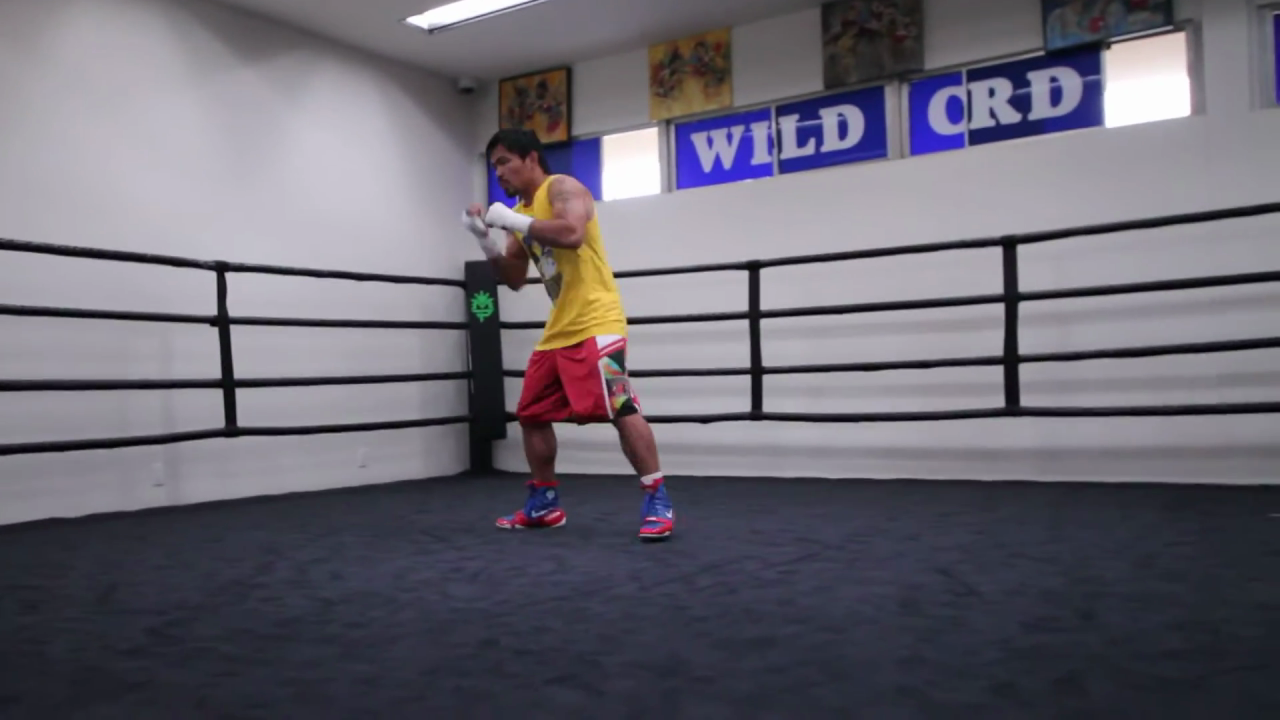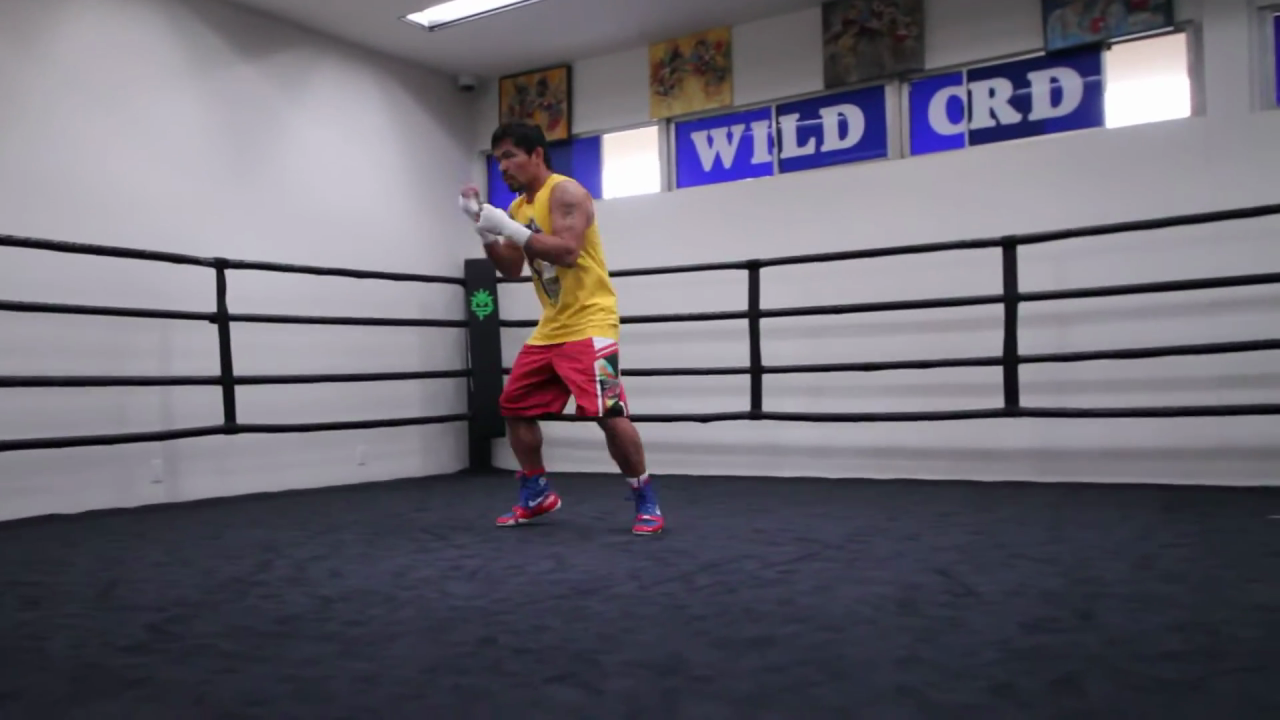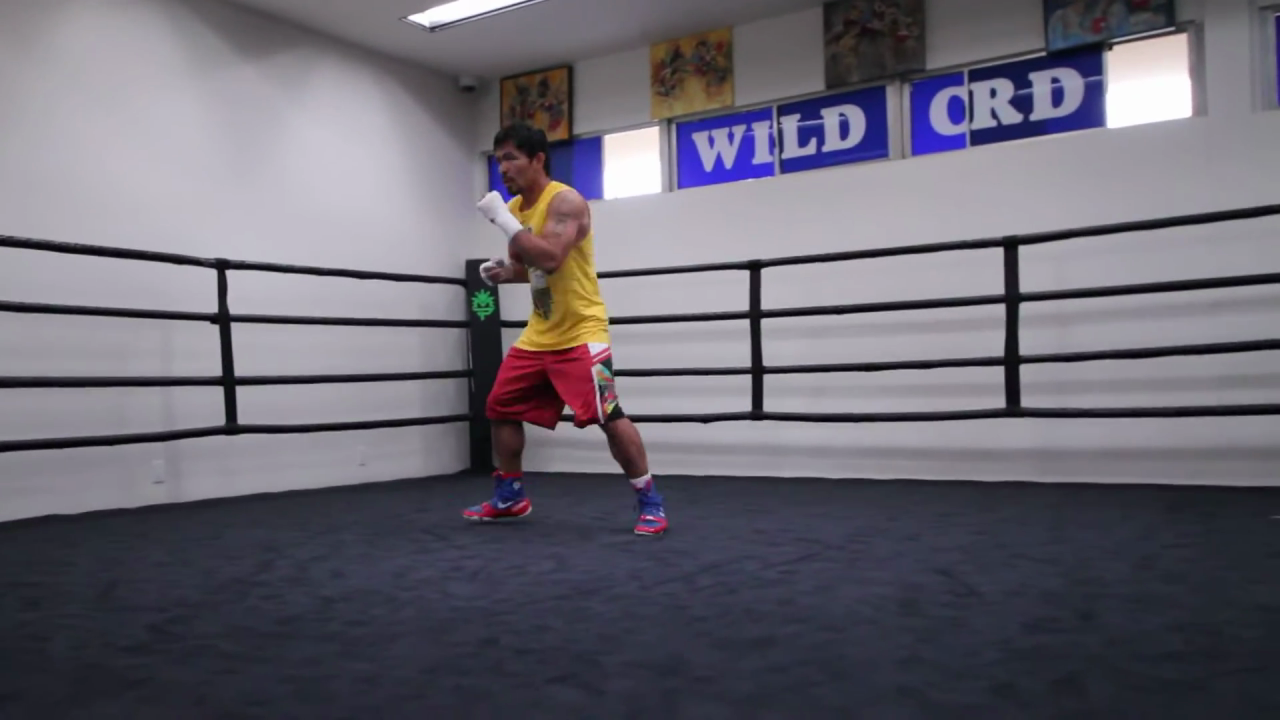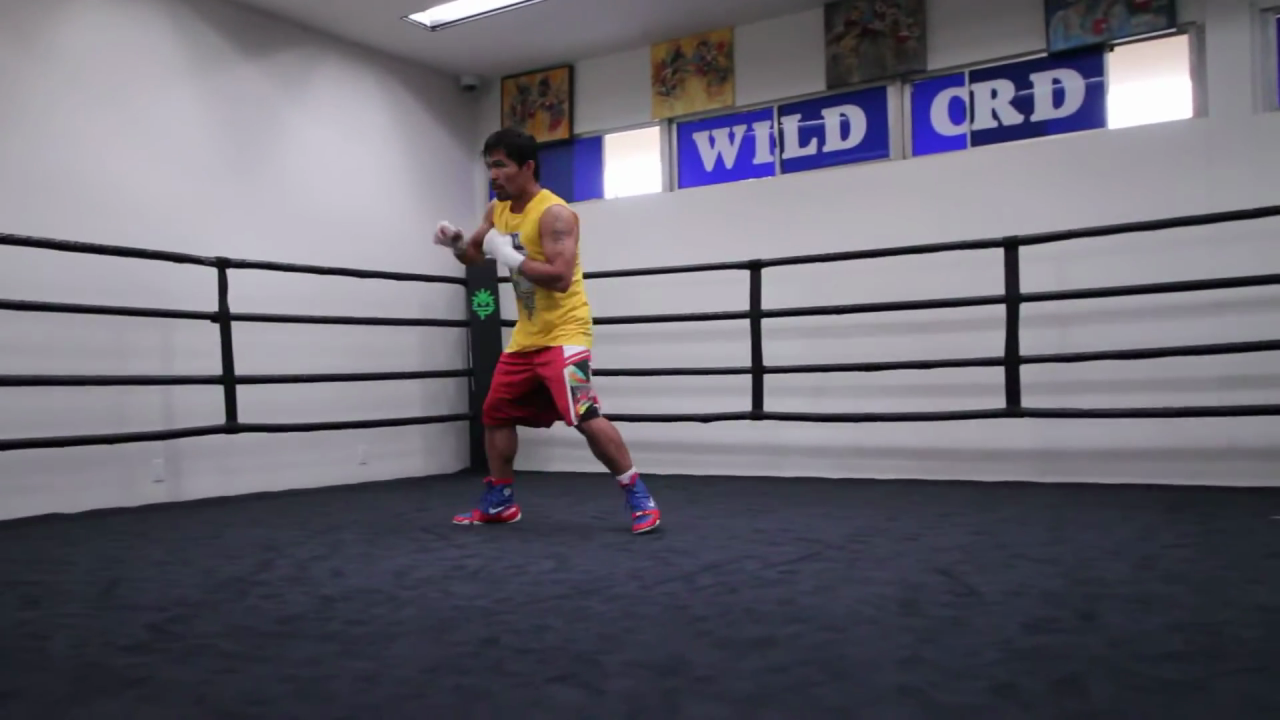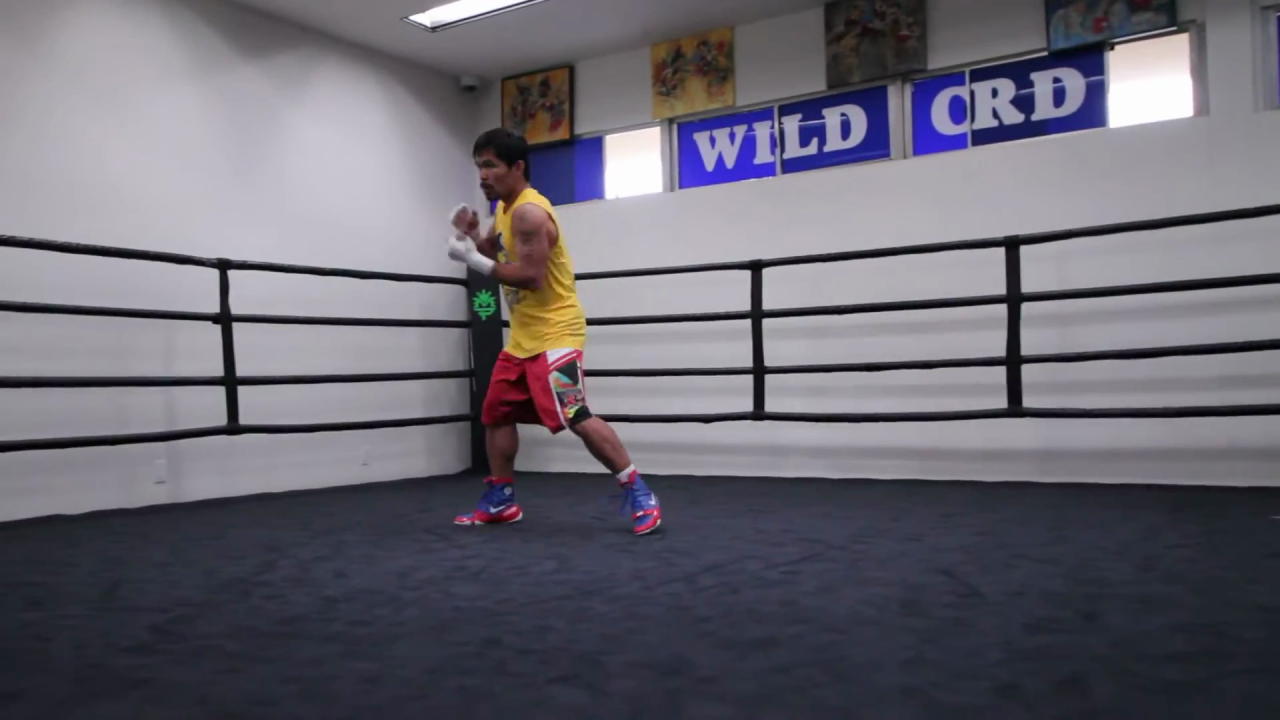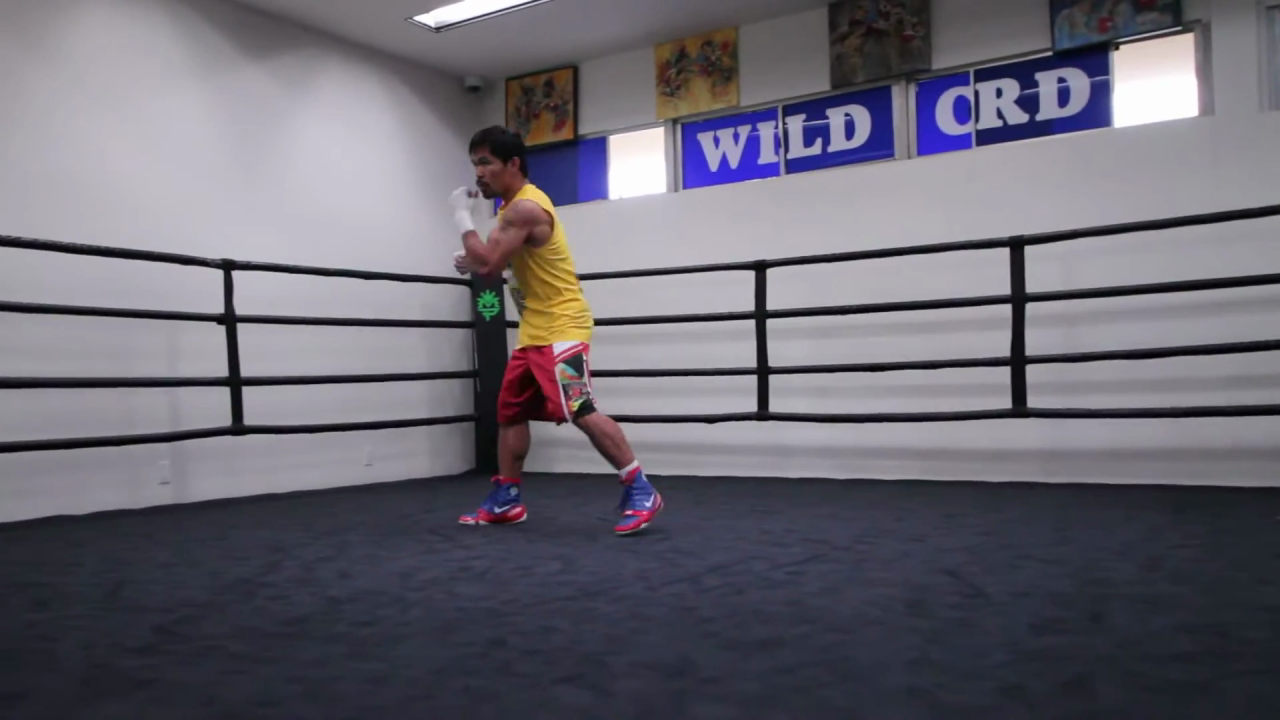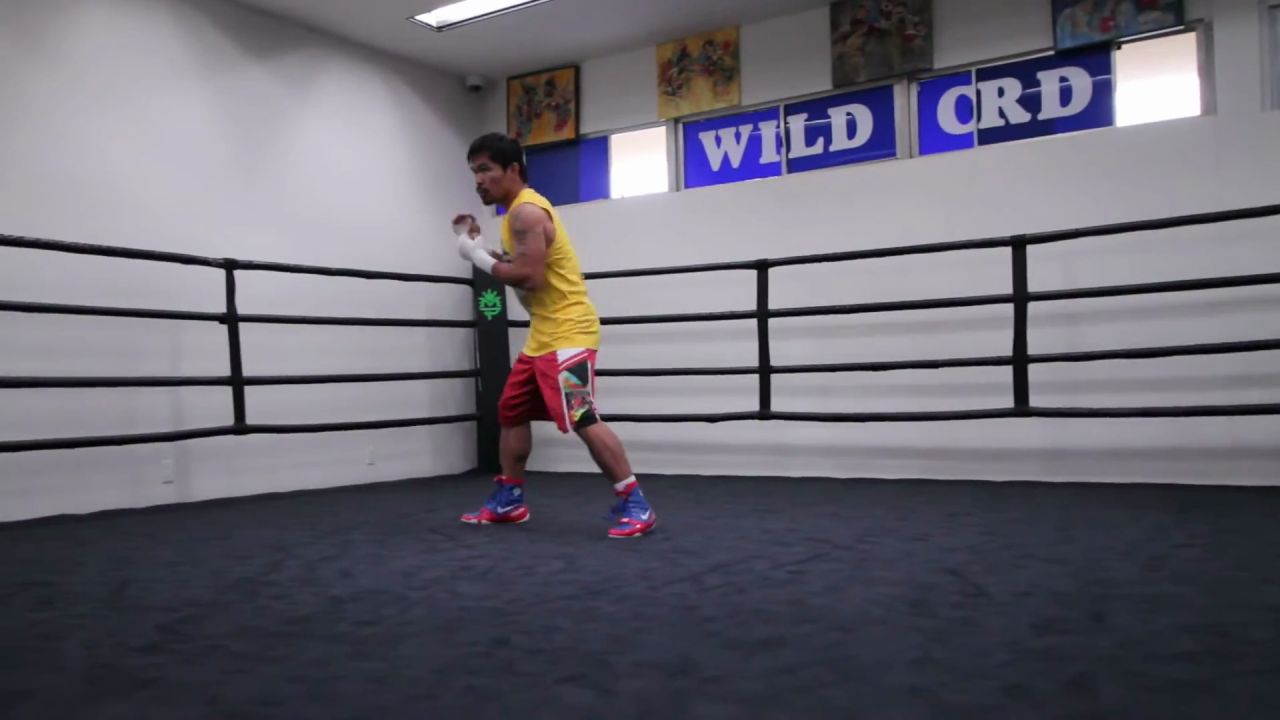
dt=0.1s
person 1, frame 1
left shoulder: (563, 187)
right shoulder: (522, 211)
left elbow: (571, 234)
right elbow: (513, 278)
left wrist: (515, 222)
right wrist: (485, 235)
left hip: (595, 321)
right hip: (559, 330)
left knee: (619, 409)
right knee: (532, 414)
left ankle: (658, 502)
right ankle: (544, 505)
person 1, frame 2
left shoulder: (566, 191)
right shoulder: (518, 206)
left elbow: (567, 253)
right elbow: (510, 269)
left wrist: (511, 228)
right wrist: (484, 224)
left hip: (589, 323)
right hip: (551, 328)
left knee: (608, 411)
right knee: (514, 406)
left ankle: (646, 500)
right ankle: (537, 493)
person 1, frame 3
left shoulder: (564, 201)
right shoulder: (515, 207)
left elbow: (554, 257)
left wrist: (503, 220)
right wrist: (501, 270)
left hip: (581, 329)
right hip: (539, 335)
left knee: (608, 414)
right knee: (501, 409)
left ankle: (649, 502)
right ankle: (508, 496)
person 1, frame 4
left shoulder: (554, 213)
right shoulder: (499, 209)
left elbow: (560, 278)
right elbow: (474, 256)
left wrist: (507, 256)
right wrist: (456, 241)
left hip: (562, 332)
right hip: (526, 338)
left knee: (584, 416)
right knee: (496, 415)
left ankle: (639, 498)
right ankle: (500, 502)
person 1, frame 5
left shoulder: (531, 214)
right shoulder: (509, 208)
left elbow: (527, 277)
right elbow: (490, 253)
left wrist: (474, 259)
right wrist: (467, 232)
left hip: (555, 334)
right hip: (524, 338)
left knee: (577, 417)
right knee: (497, 415)
left ankle: (641, 496)
right ankle: (500, 501)
person 1, frame 6
left shoulder: (526, 207)
right shoulder: (513, 204)
left elbow: (489, 265)
right elbow: (491, 260)
left wrist: (463, 219)
right wrist: (470, 256)
left hip: (562, 326)
right hip: (535, 333)
left knee: (581, 411)
right knee: (509, 413)
left ankle: (641, 493)
right ankle: (506, 500)
person 1, frame 7
left shoulder: (529, 211)
right shoulder: (517, 214)
left elbow: (529, 277)
right elbow: (513, 272)
left wrist: (479, 257)
right wrist: (475, 242)
left hip: (569, 332)
right hip: (542, 337)
left knee: (582, 419)
right knee: (511, 412)
left ankle: (636, 505)
right ankle: (509, 499)
